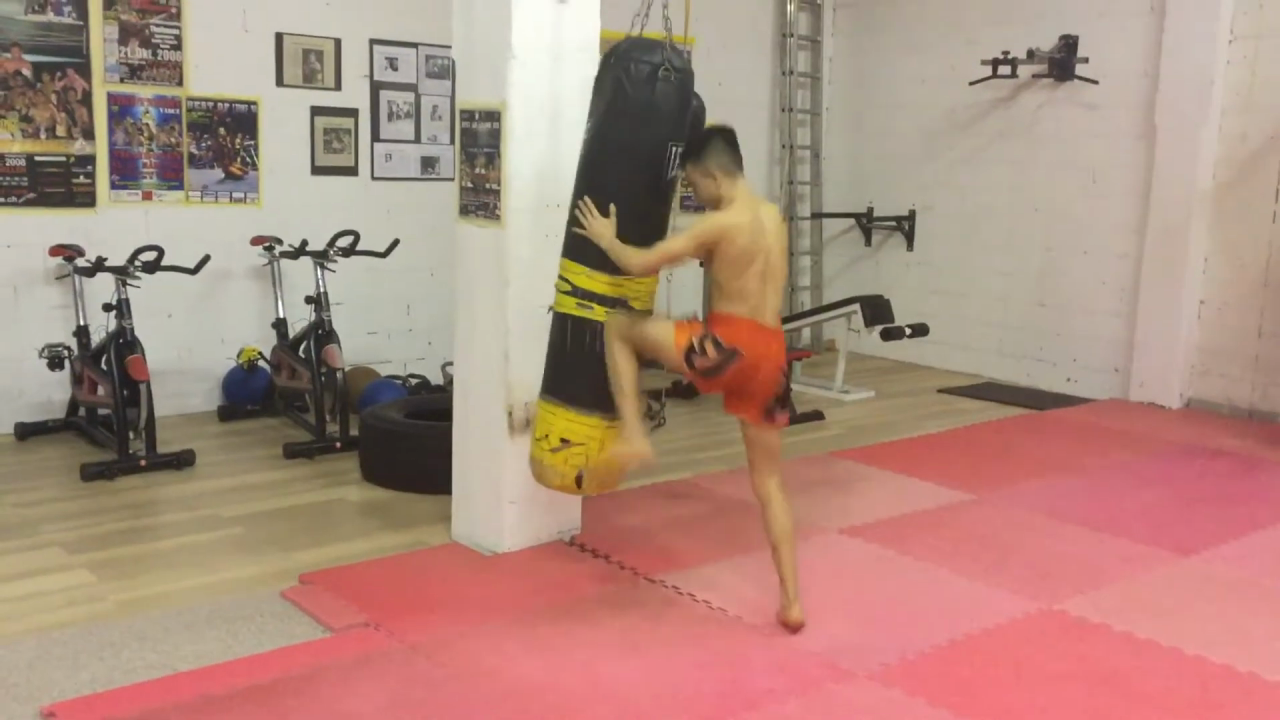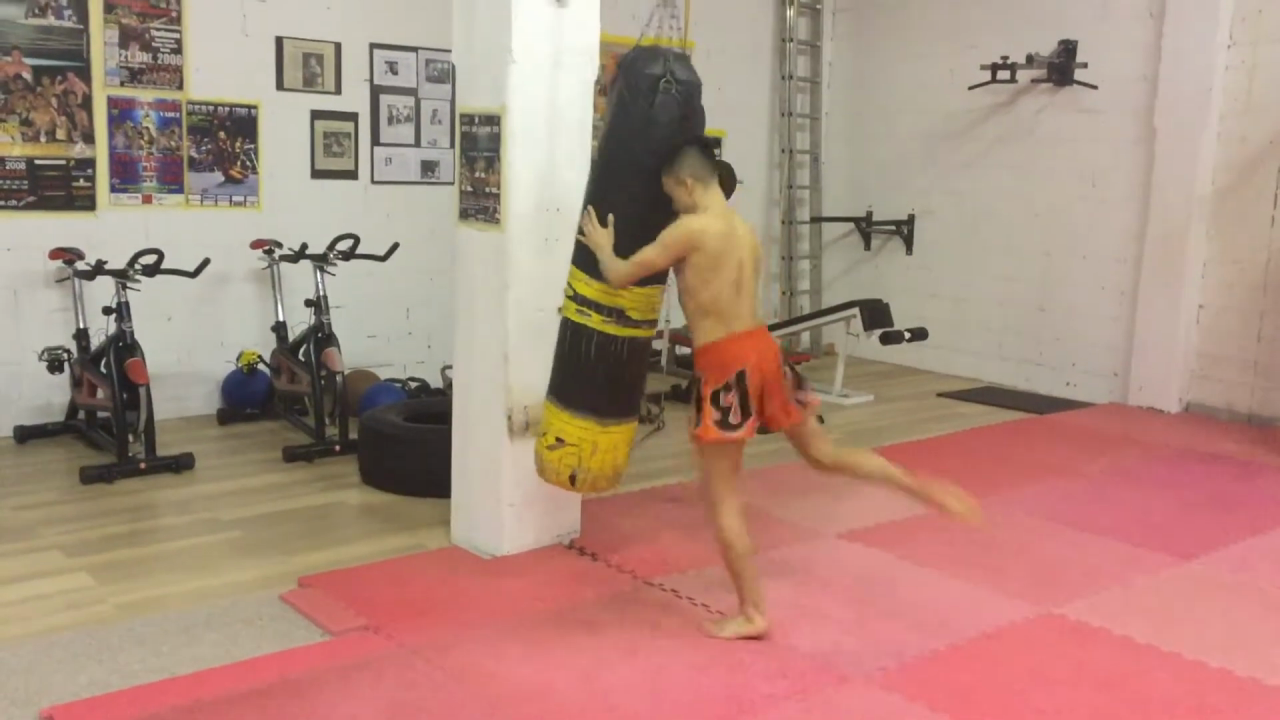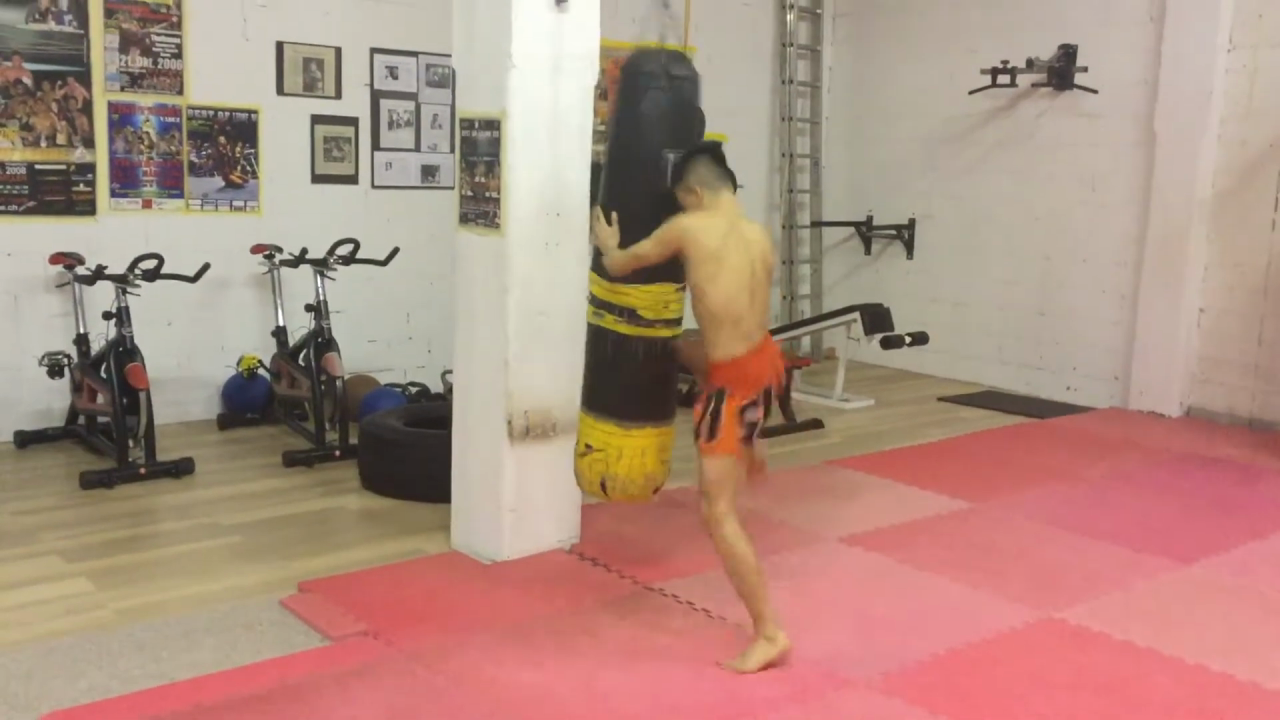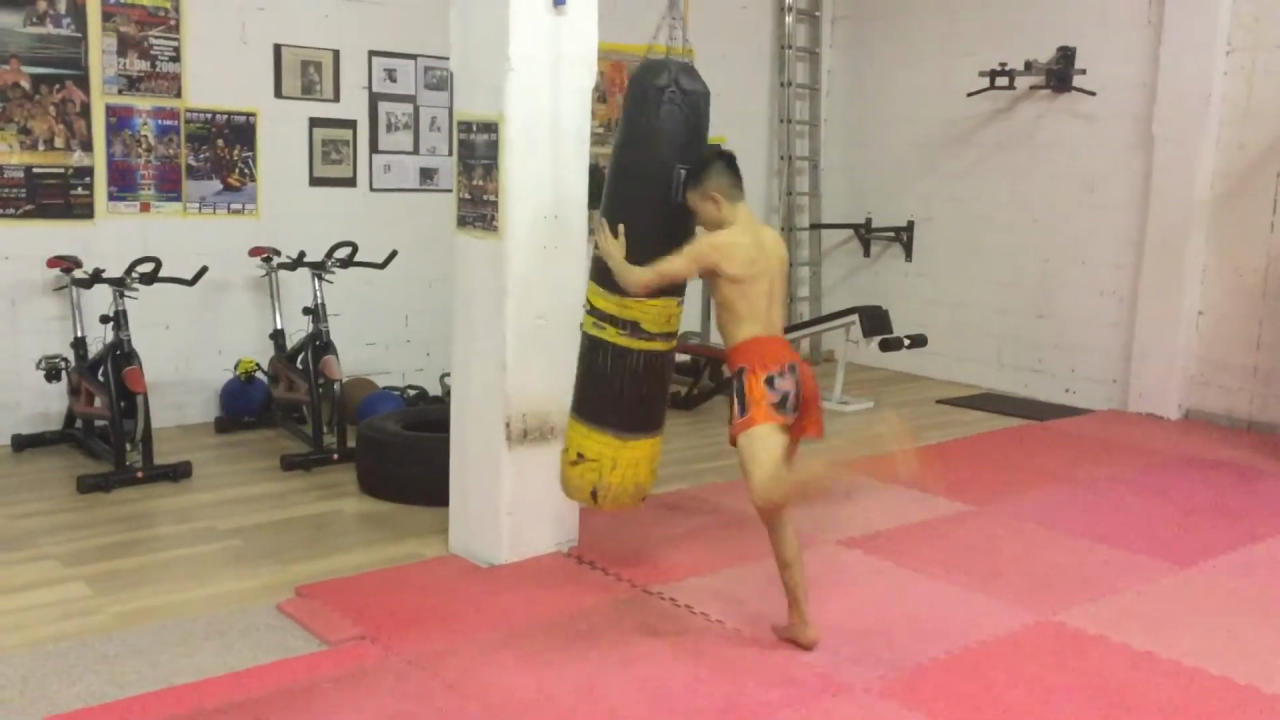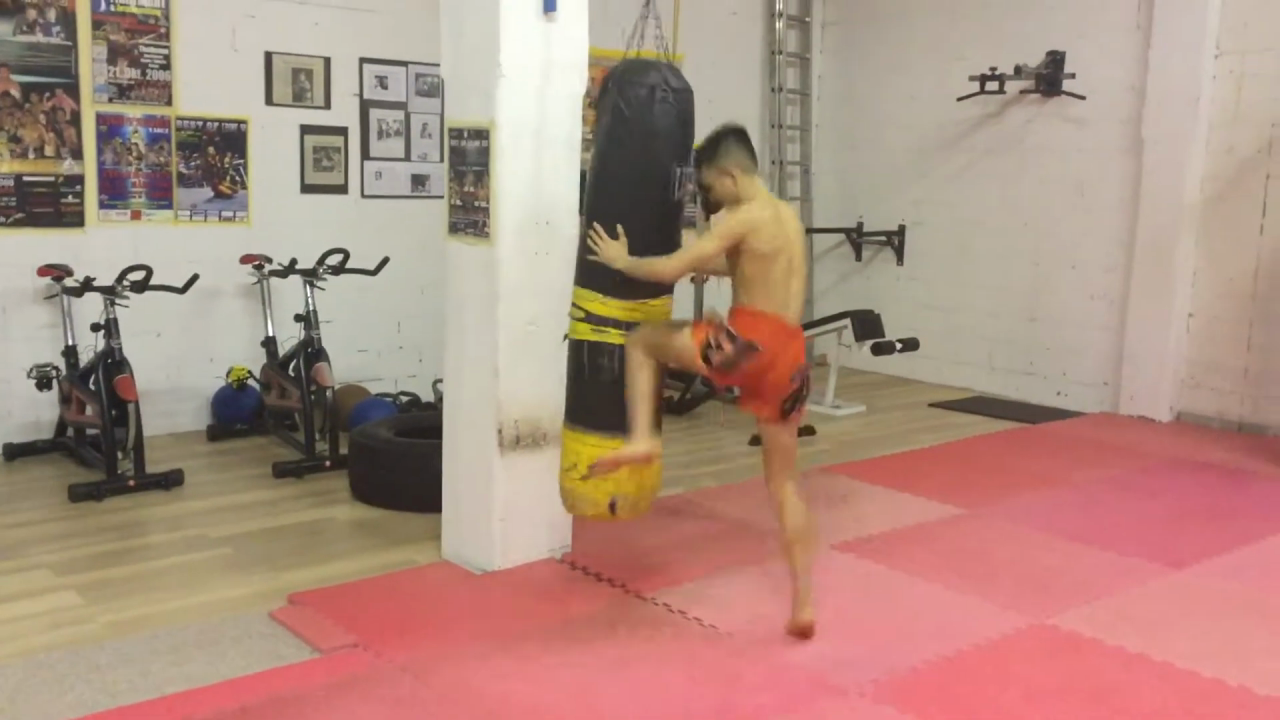
dt=0.3s
person 1, frame 1
left shoulder: (721, 223)
right shoulder: (773, 216)
left elbow: (642, 265)
left wrist: (606, 238)
right wrist: (687, 249)
left hip: (727, 344)
right hip: (770, 352)
left knee: (617, 326)
right knee: (768, 481)
left ankle: (632, 439)
right ankle: (791, 602)
person 1, frame 2
left shoulder: (689, 229)
right shoulder: (744, 230)
left elbow: (619, 277)
left wrist: (601, 247)
left hip: (724, 369)
right hip: (762, 354)
left knee: (721, 498)
right knee: (822, 454)
left ankle: (751, 613)
right ankle: (924, 486)
person 1, frame 3
left shoulder: (688, 227)
right shoulder: (761, 237)
left elbow: (619, 266)
left wrist: (608, 243)
left hip: (737, 383)
right hip: (766, 360)
left knee: (716, 513)
right knee: (686, 349)
left ankle: (769, 635)
right ankle: (746, 452)
person 1, frame 4
left shoulder: (719, 244)
right shoulder: (772, 240)
left elbow: (639, 284)
left wrist: (615, 256)
right wrist: (694, 272)
left hip: (761, 371)
right hip: (789, 367)
left knee: (764, 494)
right knee: (771, 502)
right ankle: (800, 621)
person 1, frame 5
left shoulder: (742, 219)
right shoulder: (789, 215)
left elbow: (670, 270)
left wrist: (618, 259)
right wrist: (707, 259)
left hip: (748, 345)
right hip: (789, 354)
left knee: (640, 338)
right knee: (783, 483)
left ankle: (641, 439)
right ankle: (801, 607)
